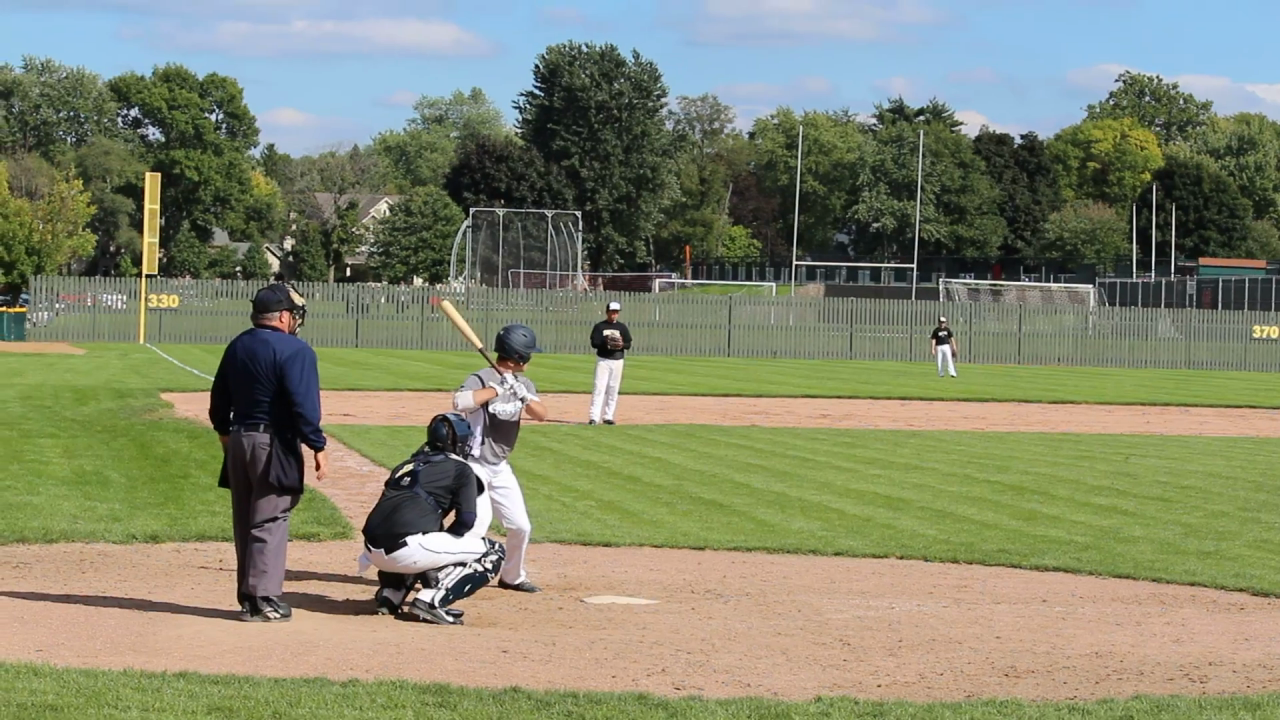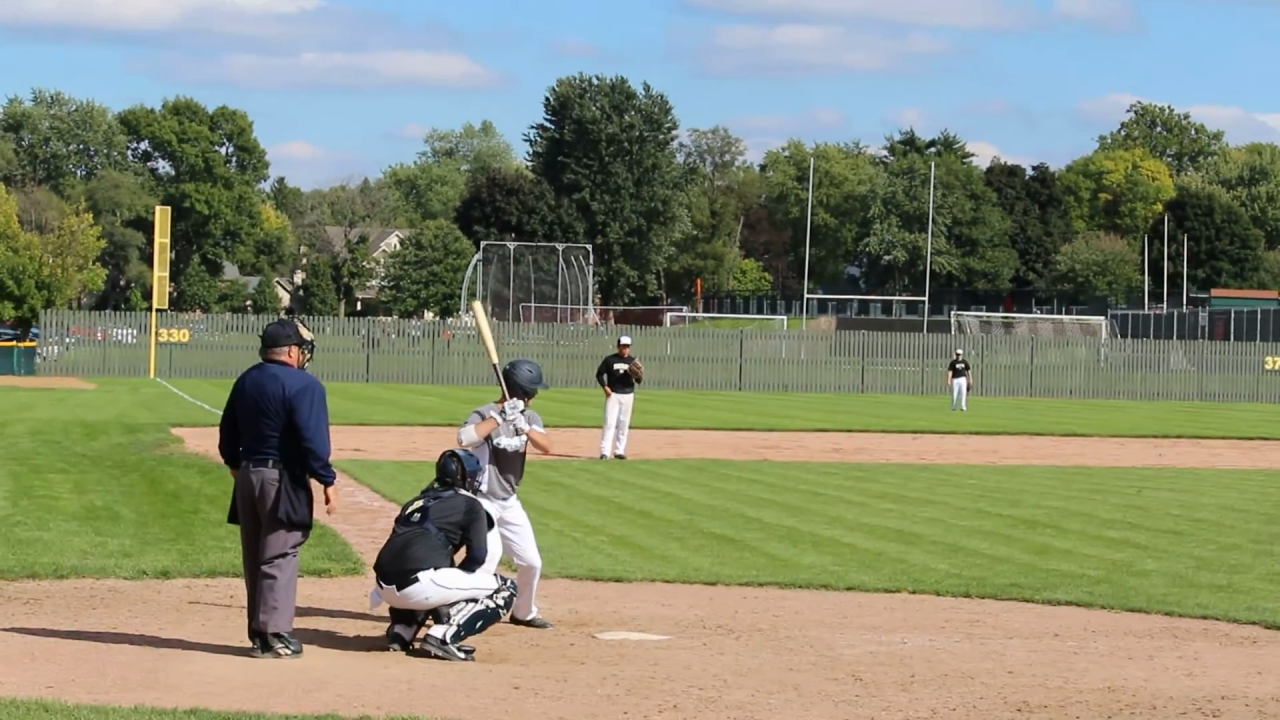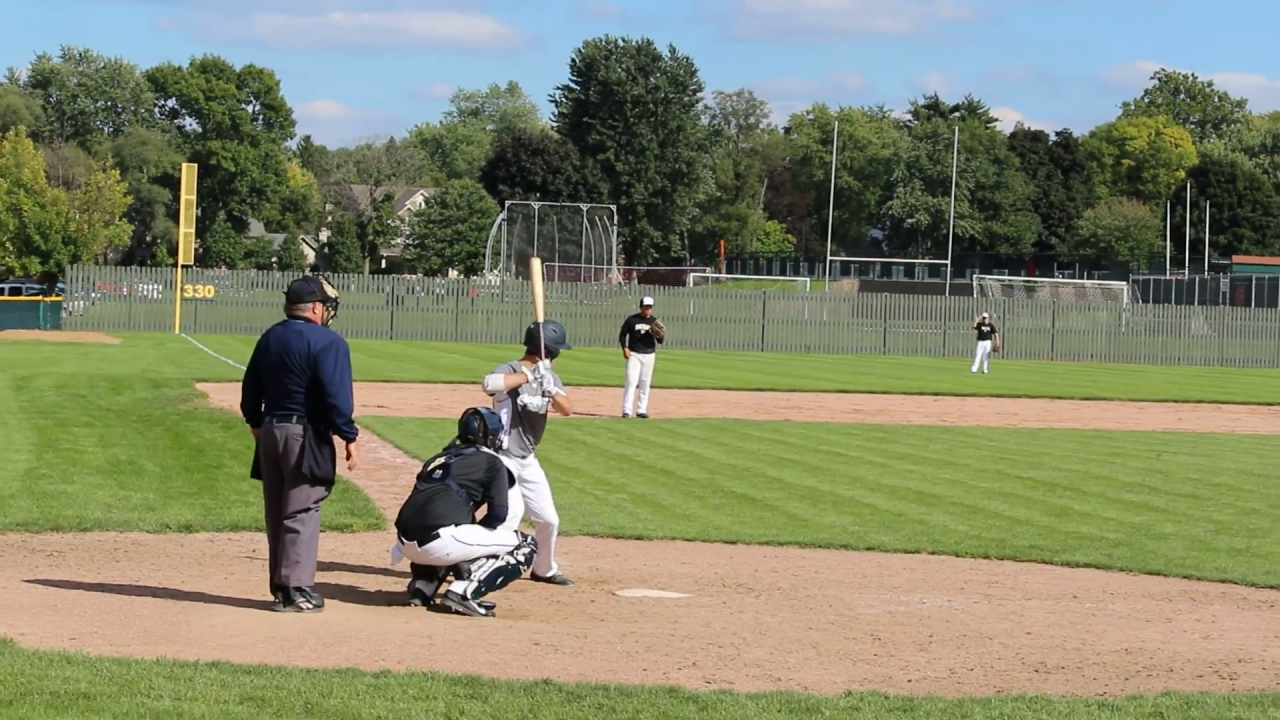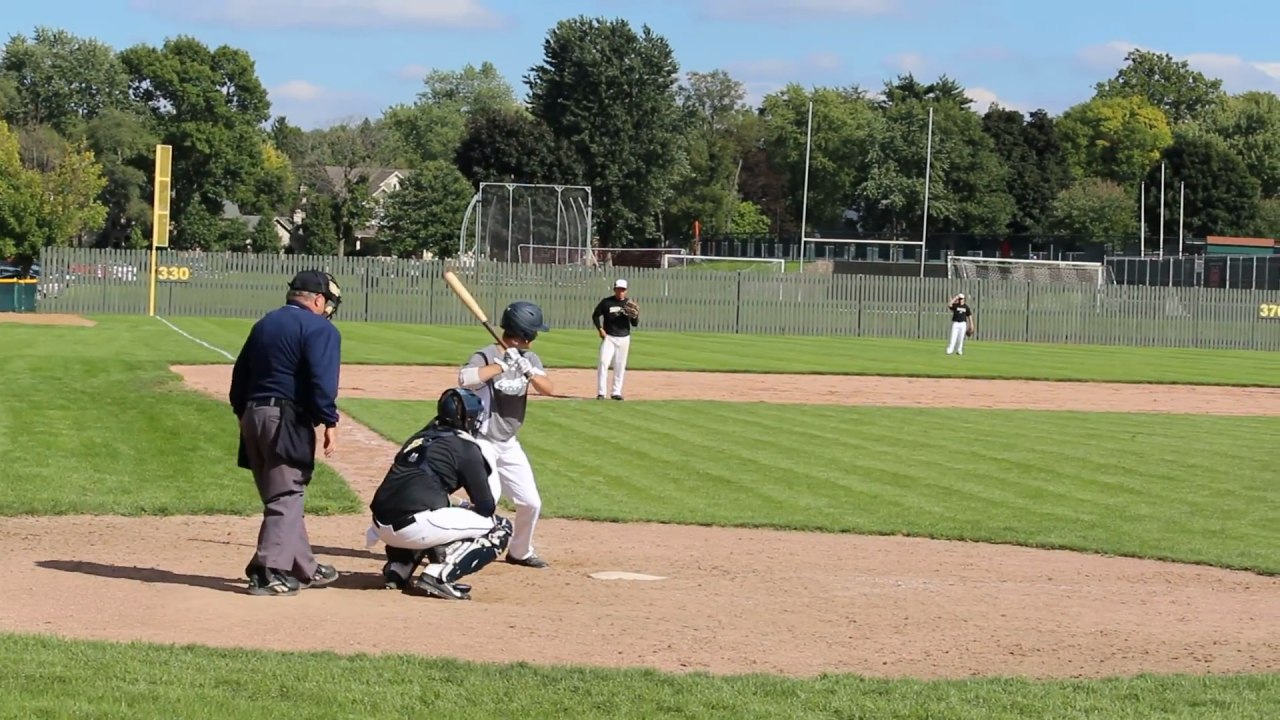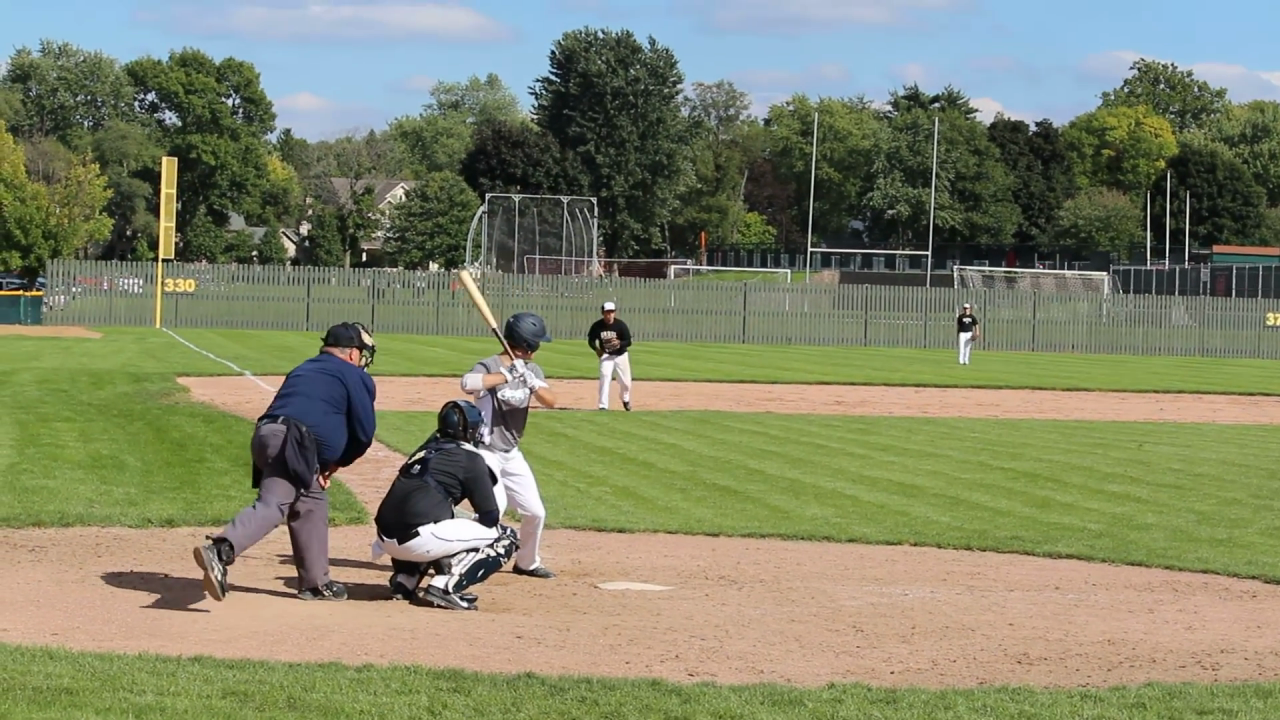
dt=0.7s
person 1, frame 1
left shoulder: (236, 346)
right shoulder: (295, 350)
left elbow: (219, 396)
right elbow: (304, 404)
left wrist: (225, 432)
right wrist: (317, 446)
left hip: (239, 442)
right hip: (274, 445)
left knee: (245, 521)
right knee: (270, 522)
left ankle: (248, 596)
right ankle: (263, 599)
person 1, frame 2
left shoulder: (245, 381)
right shoulder: (303, 384)
left elbow: (228, 431)
right elbow: (313, 439)
left wrist: (236, 465)
right wrist: (326, 480)
left hip: (248, 477)
right hip: (283, 480)
left knee: (255, 558)
right knee: (280, 558)
left ankle: (259, 632)
right ankle: (274, 635)
person 1, frame 3
left shoulder: (269, 338)
right shoulder: (328, 342)
left elbow: (250, 386)
right elbow: (337, 395)
left wrist: (256, 422)
right wrist: (349, 437)
left hip: (271, 433)
right hip: (306, 436)
left knee: (277, 513)
right knee: (302, 513)
left ankle: (282, 585)
right ankle: (295, 590)
person 1, frame 4
left shoulder: (264, 323)
right shoulder: (320, 328)
left elbow: (241, 371)
right elbow: (322, 381)
left wrist: (241, 411)
right wrist: (329, 422)
left hip: (255, 416)
right hip: (287, 420)
left knee: (282, 495)
right knee: (285, 497)
left ankle: (303, 568)
right ankle: (268, 572)
person 1, frame 5
left shoulder: (304, 368)
right shoulder: (357, 378)
right elbow: (363, 433)
left wrist: (322, 464)
right wrist: (339, 462)
left hip: (267, 435)
right hip: (291, 442)
left knee: (311, 504)
right knee: (272, 506)
left ankle: (315, 584)
right ankle: (220, 550)
person 2, frame 1
left shoulder: (523, 383)
right shoulder: (481, 378)
left elbow: (542, 415)
right elbow: (459, 403)
left wrist: (525, 398)
right wrist: (498, 387)
left hip: (500, 467)
right hip: (473, 465)
left knee: (520, 525)
right knee: (477, 524)
left ankle: (512, 577)
person 2, frame 2
left shoulder: (529, 416)
right shoulder: (484, 413)
left elbow: (547, 447)
right elbow: (464, 439)
left wrist: (523, 427)
right wrist: (499, 417)
left hip: (510, 502)
right hip: (482, 501)
left knee: (531, 561)
right knee: (486, 560)
left ankle: (523, 612)
person 2, frame 3
left shoulder: (549, 375)
right shoulder: (511, 370)
left elbow: (567, 410)
right elbow: (489, 384)
left wrist: (551, 390)
right wrist: (530, 375)
left hip: (528, 460)
right hip: (502, 458)
left knee: (549, 519)
right knee: (509, 516)
left ankle: (544, 569)
person 2, frame 4
left shoulder: (530, 358)
right shoulder: (485, 355)
left elbow: (548, 389)
right elbow: (464, 379)
left wrist: (528, 371)
right wrist: (502, 364)
left hip: (510, 444)
right hip: (482, 442)
left knee: (530, 502)
left ankle: (520, 552)
person 2, frame 5
left shoulder: (532, 370)
right shoulder: (489, 365)
left elbow: (551, 402)
right elbow: (467, 384)
left wrist: (534, 385)
right wrist: (508, 375)
left hip: (512, 453)
right hip: (485, 452)
left knee: (535, 511)
right knee: (494, 507)
left ankle: (527, 562)
person 3, frame 1
left shoulder: (407, 465)
right shoulder: (460, 469)
right elbow: (466, 519)
right wrist: (444, 542)
left hip: (375, 550)
right hip: (405, 548)
right knee: (493, 553)
left ankle: (390, 594)
right ankle: (431, 601)
person 3, frame 2
left shoulder: (417, 501)
right shoulder: (470, 504)
right elbow: (477, 555)
right wrist: (457, 576)
left hip: (386, 585)
right hip: (417, 584)
right knee: (504, 589)
left ankle: (401, 631)
right ankle: (443, 637)
person 3, frame 3
left shoulder: (439, 458)
right shoulder: (491, 462)
right elbow: (498, 513)
right wrist: (476, 532)
left hip: (407, 542)
right hip: (438, 541)
right knee: (524, 546)
left ankle: (422, 586)
right ankle: (463, 592)
person 3, frame 4
left shoulder: (419, 438)
right shoulder: (466, 447)
right elbow: (486, 507)
left wrist: (462, 506)
left hip: (383, 524)
right hip: (413, 525)
right knee: (500, 528)
left ankle: (397, 569)
right ankle: (439, 576)
person 3, frame 5
left shoulder: (424, 451)
right shoulder: (469, 458)
right elbow: (489, 517)
left hip: (388, 538)
right hip: (418, 539)
right knee: (505, 539)
left ankle: (404, 580)
right ankle: (445, 587)
